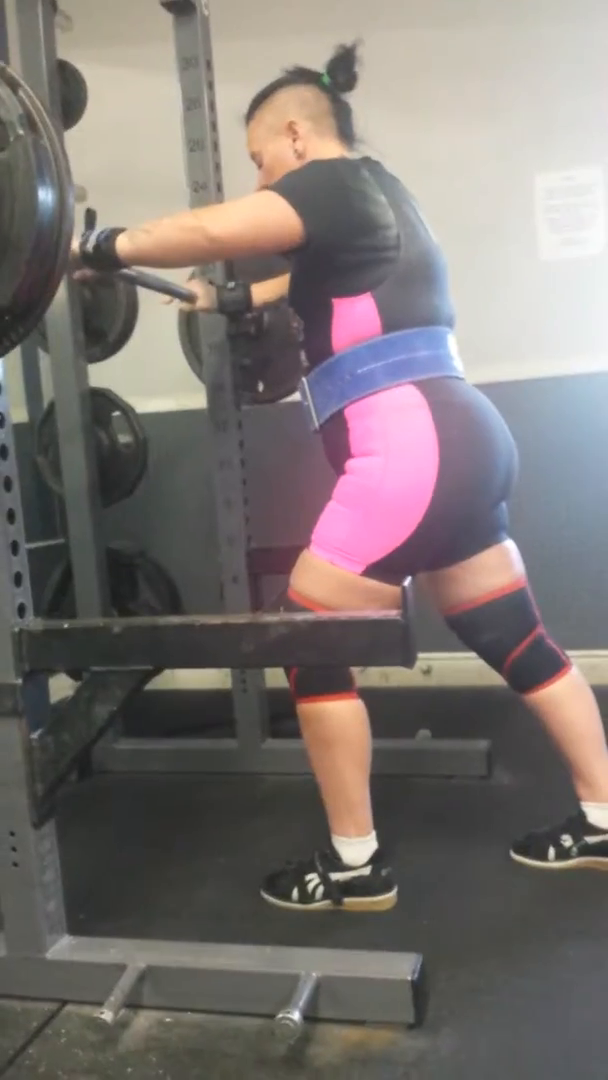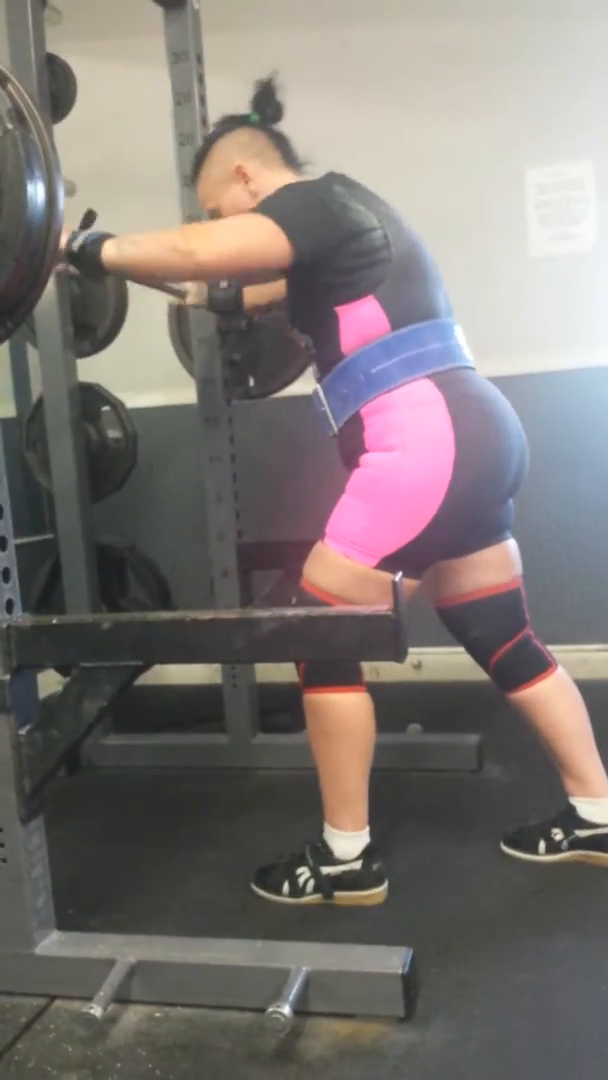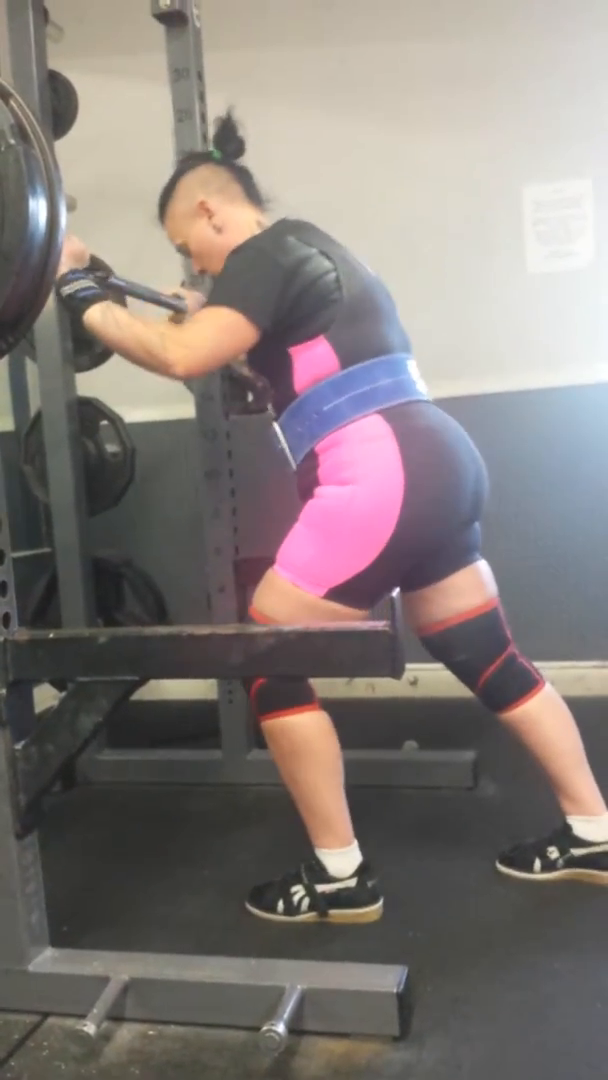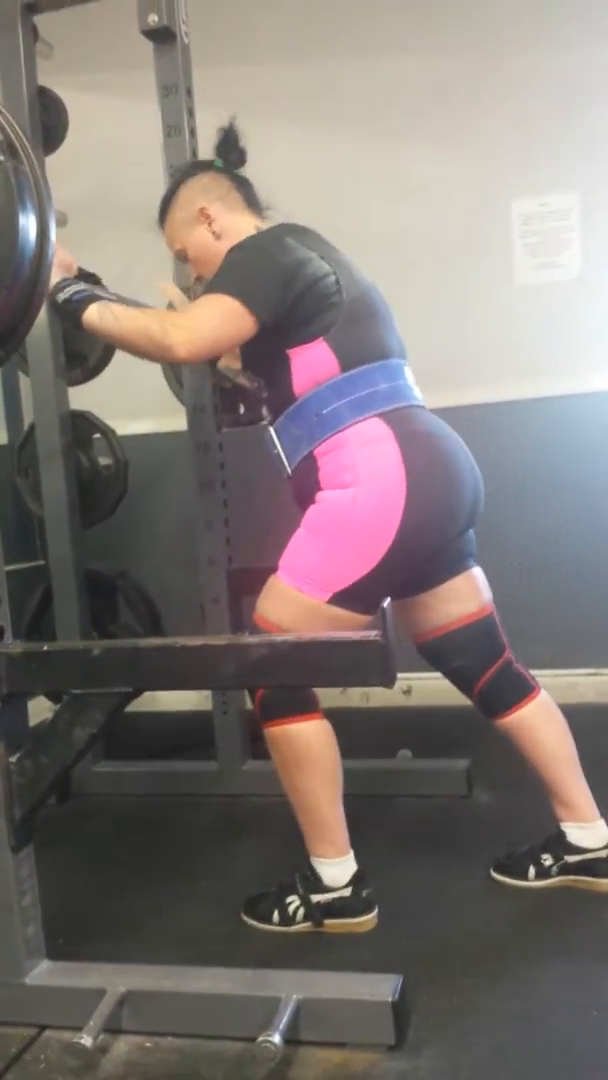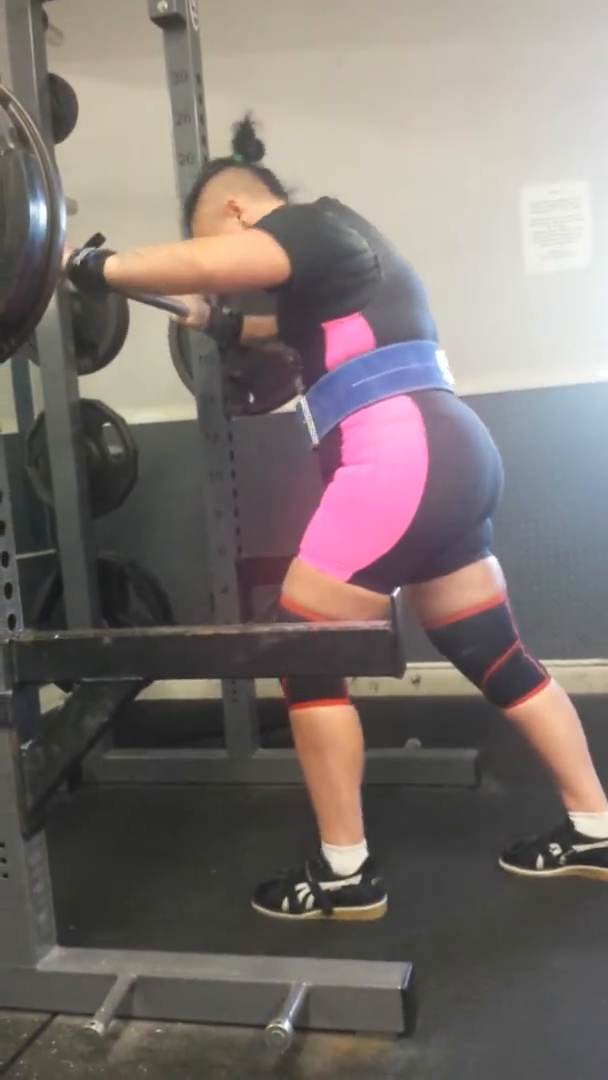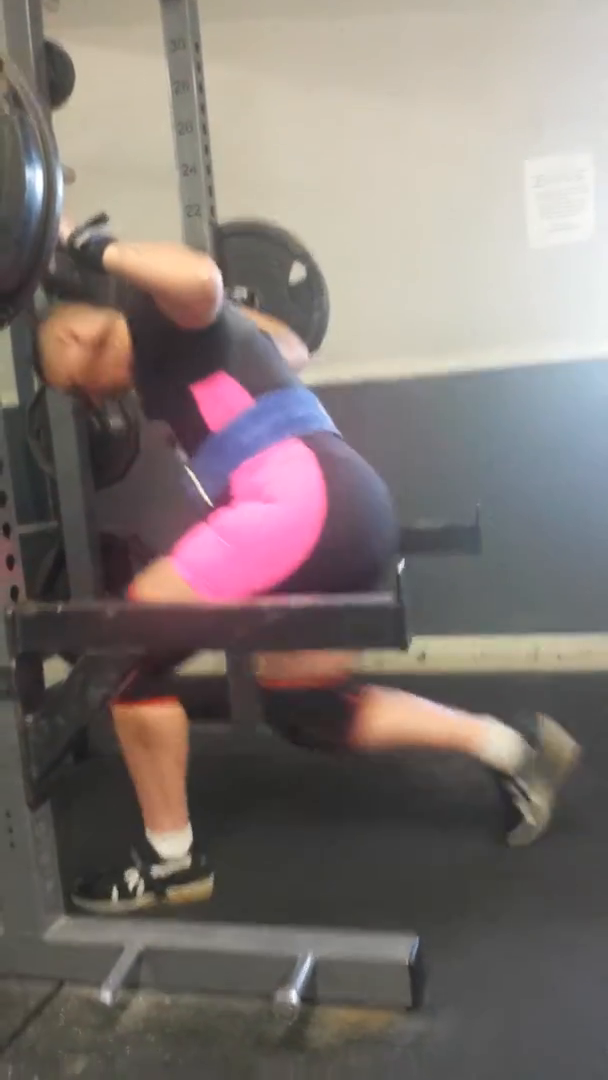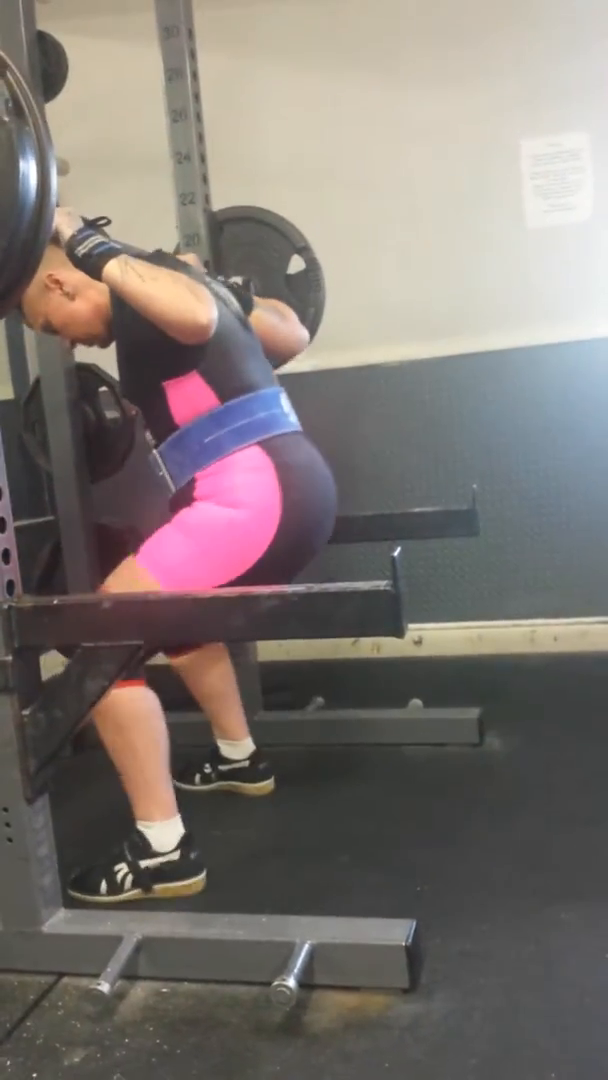
dt=0.7s
person 1, frame 1
left shoulder: (338, 183)
right shoulder: (370, 195)
left elbow: (216, 230)
left wrist: (103, 247)
right wrist: (233, 298)
left hip: (408, 451)
right hip: (460, 441)
right knee: (516, 641)
left ankle: (355, 863)
person 1, frame 2
left shoulder: (316, 202)
right shoulder: (344, 211)
left elbow: (202, 251)
right elbow: (304, 296)
left wrist: (88, 249)
right wrist: (228, 289)
left hip: (421, 445)
right hip: (471, 434)
right knee: (502, 639)
left ankle: (346, 858)
person 1, frame 3
left shoulder: (267, 254)
right shoulder: (306, 250)
left elbow: (183, 356)
left wrist: (81, 293)
right wrist: (207, 313)
left hip: (378, 479)
right hip: (436, 465)
left knee: (269, 664)
right knee: (489, 661)
left ankle: (340, 876)
person 1, frame 4
left shoulder: (267, 252)
right shoulder: (303, 259)
left elbow: (181, 339)
left wrist: (73, 298)
right wrist: (222, 353)
left hip: (379, 483)
right hip: (429, 472)
right knee: (483, 665)
left ankle: (334, 886)
person 1, frame 5
left shoulder: (311, 222)
right shoulder: (332, 246)
left elbow: (206, 264)
left wrist: (95, 268)
right wrist: (225, 324)
left hip: (398, 461)
right hip: (452, 456)
right knee: (495, 656)
left ankle: (344, 874)
person 1, frame 6
left shoulder: (164, 323)
right shoulder: (187, 338)
left elbow: (197, 283)
right elbow: (290, 352)
left wrist: (92, 248)
left hip: (303, 503)
right hip: (348, 507)
right knee: (309, 713)
left ankle: (170, 862)
right ankle: (515, 748)
person 1, frame 7
left shoulder: (148, 286)
right shoulder: (180, 280)
left elbow: (194, 316)
right elbow: (292, 334)
left wrist: (96, 251)
right wrist: (217, 282)
left hip: (253, 501)
right hip: (296, 487)
left ankle: (162, 850)
right ankle: (239, 758)
